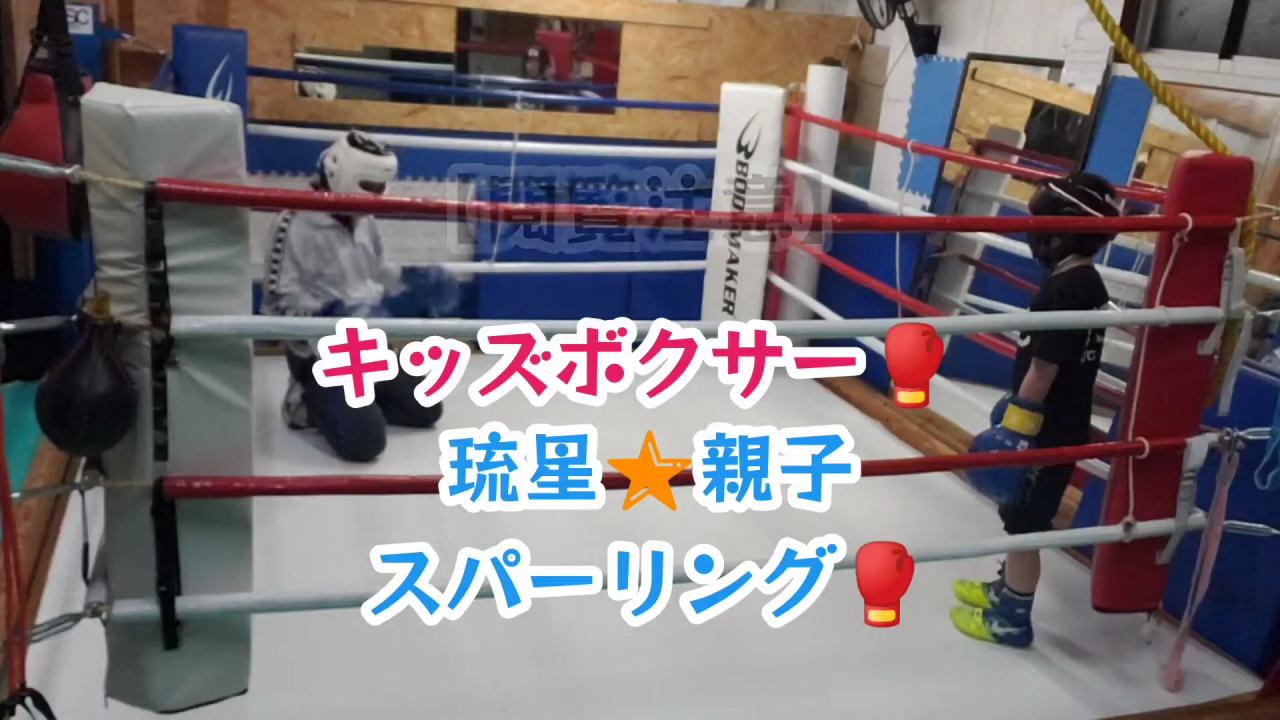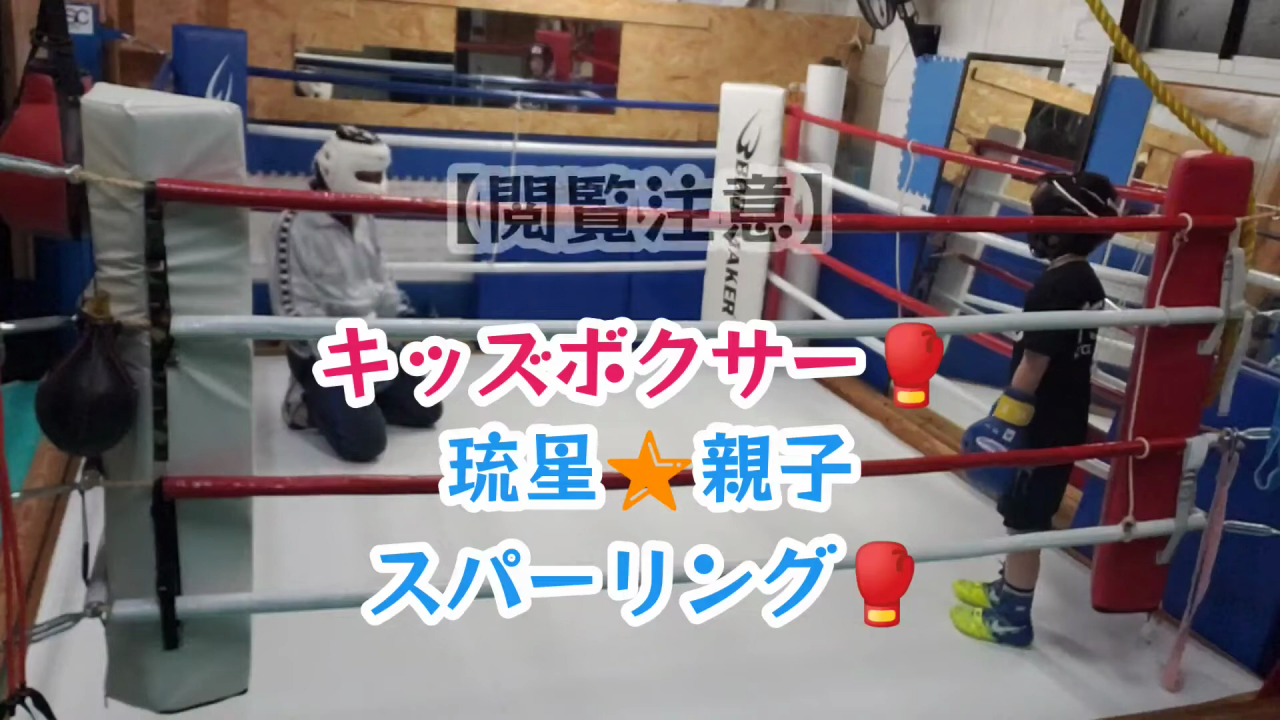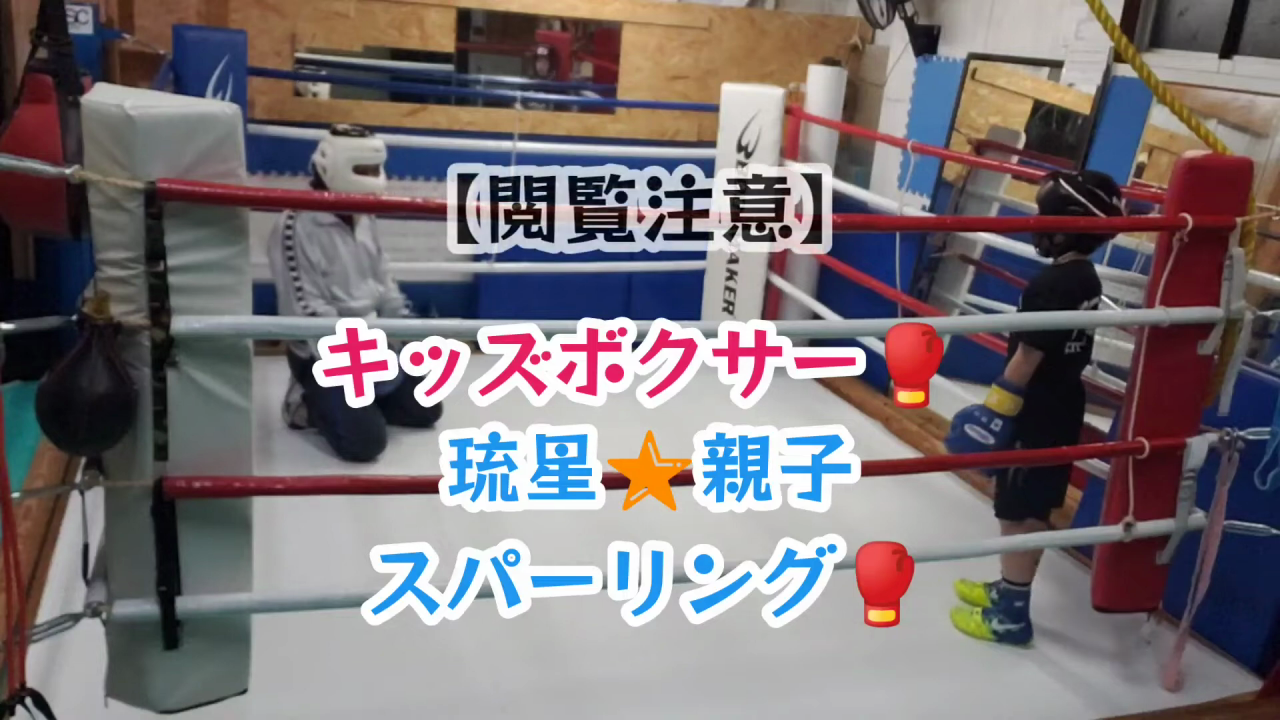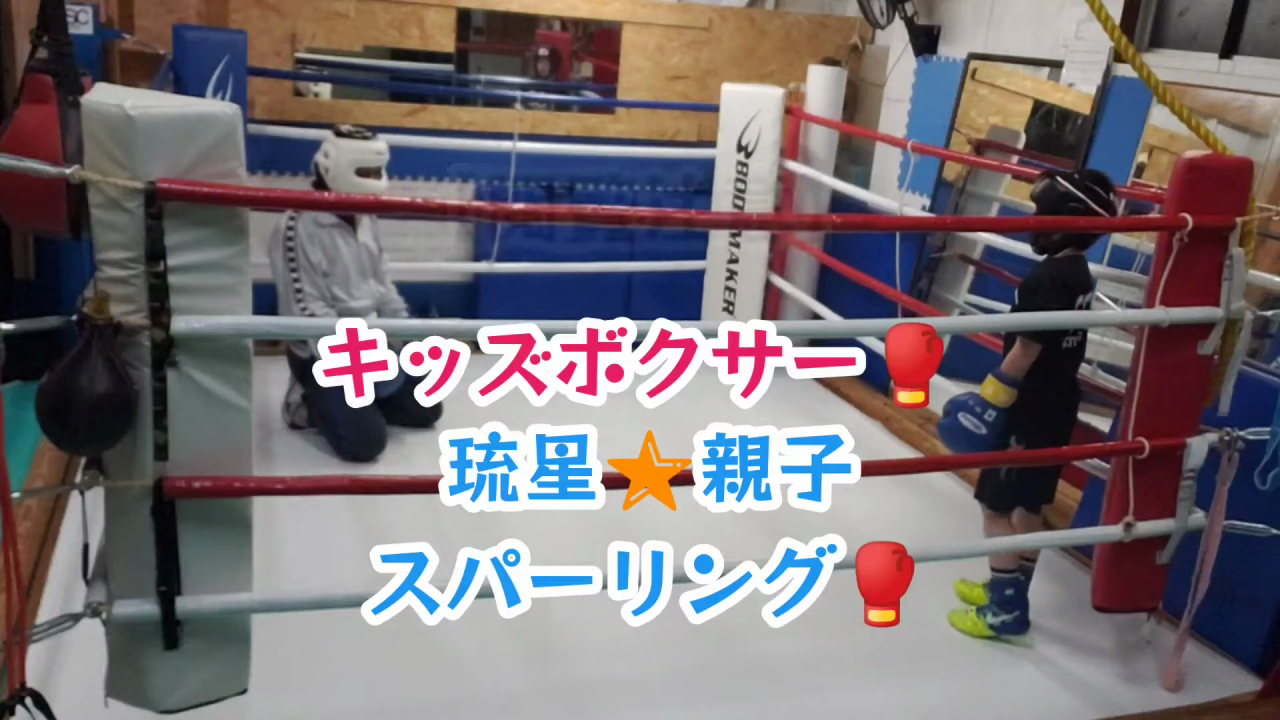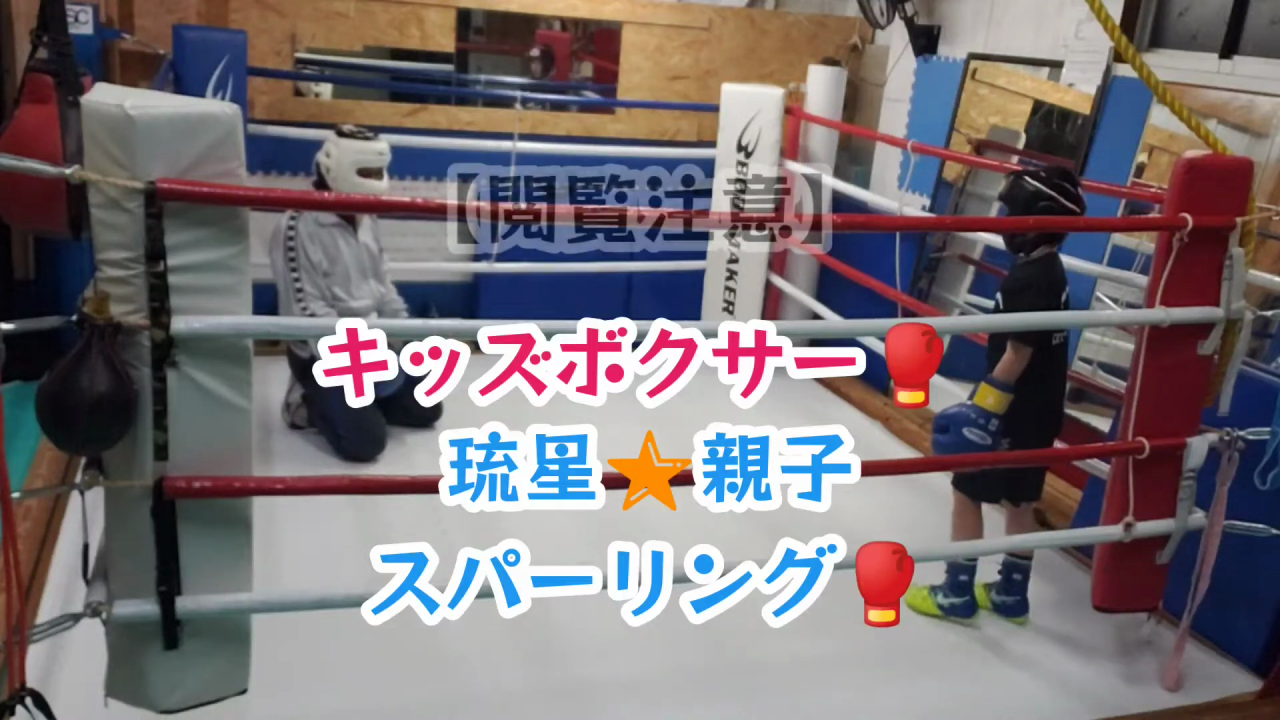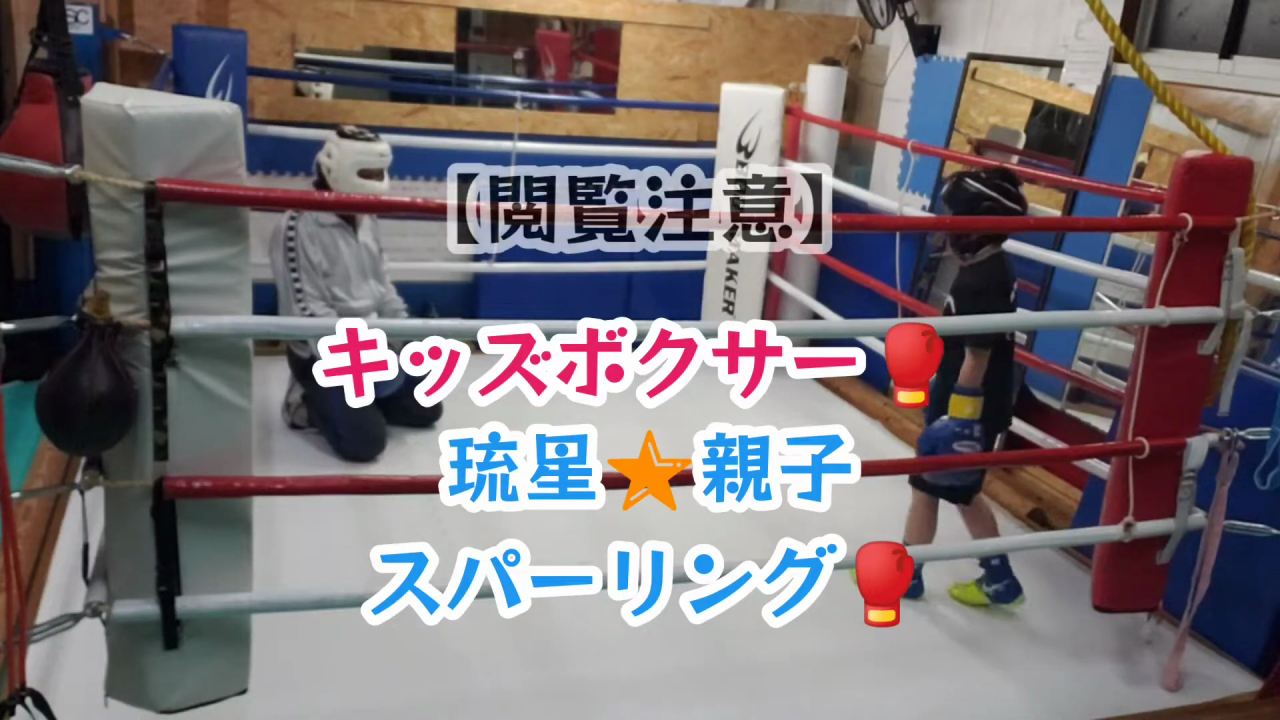
dt=0.3s
person 1, frame 1
left shoulder: (1060, 292)
right shoulder: (1090, 284)
left elbow: (1042, 371)
left wrist: (1015, 430)
left hip: (1046, 430)
right hip: (1066, 424)
left knee: (1023, 524)
right knee: (1026, 518)
left ankle: (1012, 620)
right ankle: (1006, 589)
person 1, frame 2
left shoulder: (1052, 287)
right shoulder: (1086, 282)
left elbow: (1034, 363)
left wrist: (1005, 423)
left hip: (1042, 424)
right hip: (1065, 419)
left knee: (1023, 521)
right knee: (1028, 517)
left ankle: (1011, 618)
right ankle: (1006, 589)
person 1, frame 3
left shoulder: (1051, 284)
right shoulder: (1086, 279)
left elbow: (1027, 357)
left wrist: (995, 410)
left hip: (1034, 417)
right hip: (1061, 414)
left knee: (1015, 515)
right knee: (1035, 511)
left ankle: (1011, 617)
right ankle: (1008, 590)
person 1, frame 4
left shoulder: (1047, 278)
right shoulder: (1078, 274)
left elbow: (1025, 350)
left wrist: (988, 402)
left hip: (1030, 413)
right hip: (1055, 409)
left knee: (996, 506)
right knee: (1029, 505)
left ankle: (1006, 609)
right ankle: (1011, 591)
person 1, frame 5
left shoulder: (1028, 279)
right shoulder: (1048, 270)
left elbow: (1018, 353)
left wrist: (984, 408)
left hip: (1017, 411)
right hip: (1038, 409)
left knee: (968, 493)
right knee: (1019, 499)
left ankle: (956, 592)
right ankle: (1011, 592)
person 1, frame 6
left shoulder: (979, 282)
right shoulder: (991, 269)
left elbow: (977, 357)
left wrist: (960, 417)
left hip: (967, 406)
right hip: (980, 404)
left knee: (927, 488)
right knee: (963, 493)
right ankle: (998, 578)
person 2, frame 1
left shoulder: (363, 220)
right shoulder: (295, 227)
left elbow: (379, 274)
right elbow: (280, 304)
left wrist: (418, 283)
right wrist: (334, 317)
right hip: (319, 353)
left knee: (426, 410)
right knee: (365, 440)
right ankle: (310, 404)
person 2, frame 2
left shoulder: (363, 220)
right shoulder: (296, 227)
left elbow: (381, 282)
right elbow: (294, 309)
left wrist: (406, 323)
right hip: (321, 353)
left knee: (427, 410)
right knee: (365, 441)
right ankle: (310, 404)
person 2, frame 3
left shoulder: (363, 220)
right shoulder: (297, 228)
left elbow: (383, 284)
right elbow: (308, 310)
right hip: (322, 354)
left knee: (427, 410)
right knee: (366, 441)
left ankle: (350, 401)
right ankle: (310, 404)
person 2, frame 4
left shoulder: (364, 221)
right shoulder: (299, 228)
left elbow: (382, 285)
right elbow: (307, 311)
right hip: (322, 354)
left knee: (427, 410)
right knee: (366, 441)
left ankle: (348, 400)
right ankle: (309, 404)
person 2, frame 5
left shoulder: (365, 221)
right shoulder: (299, 228)
left elbow: (382, 285)
right elbow: (308, 310)
right hip: (322, 354)
left knee: (426, 410)
right knee: (365, 441)
right ankle: (310, 403)
person 2, frame 6
left shoulder: (365, 222)
right shoulder: (299, 229)
left elbow: (382, 285)
right elbow: (308, 310)
right hip: (323, 355)
left knee: (427, 410)
right knee: (366, 441)
right ankle: (309, 404)
